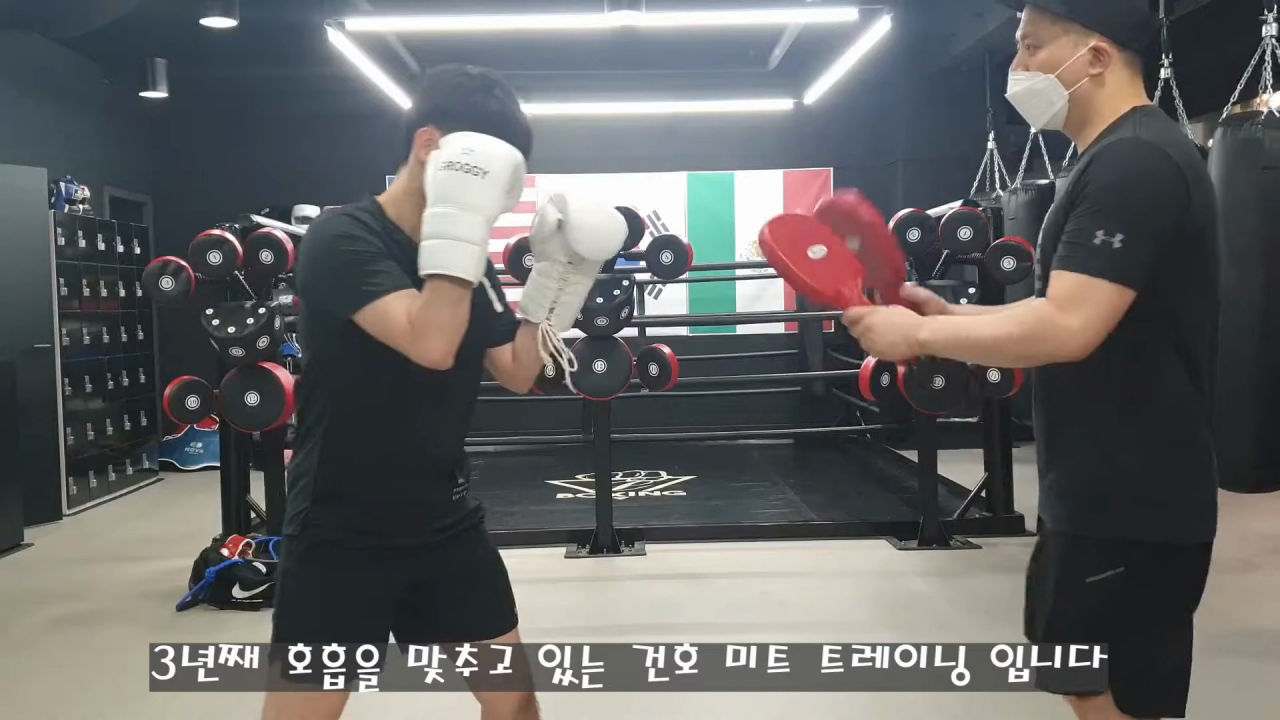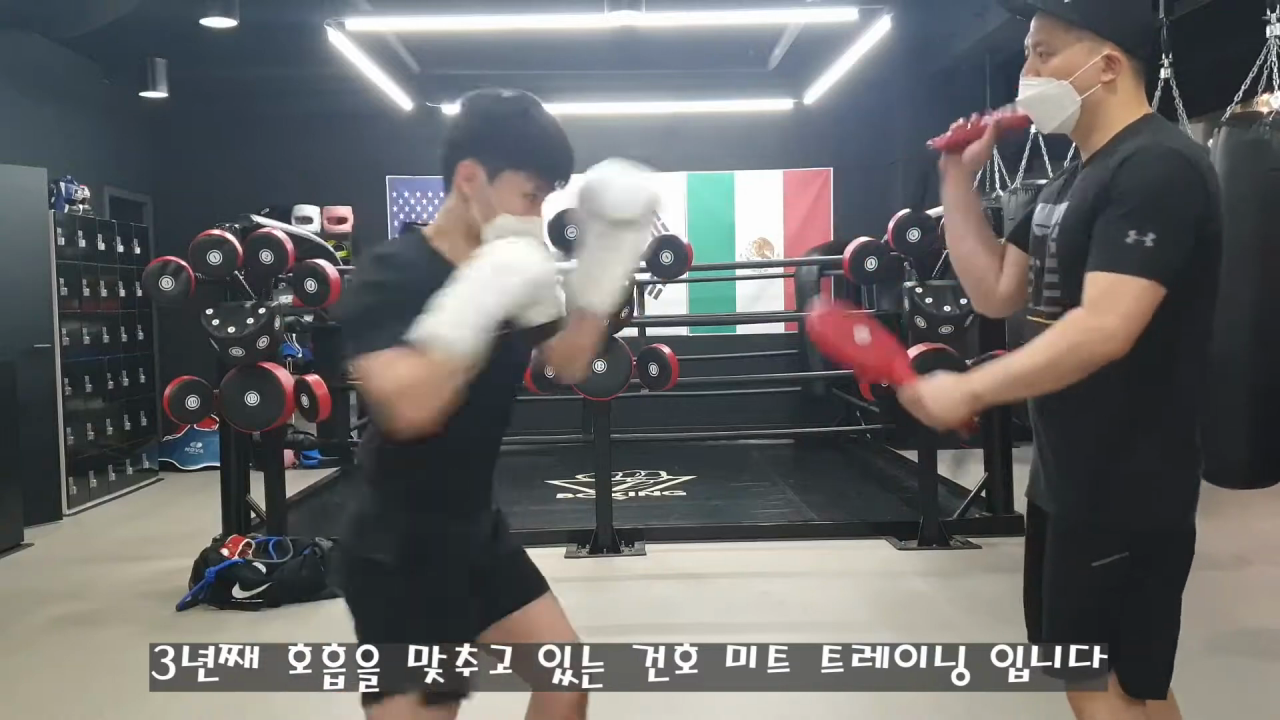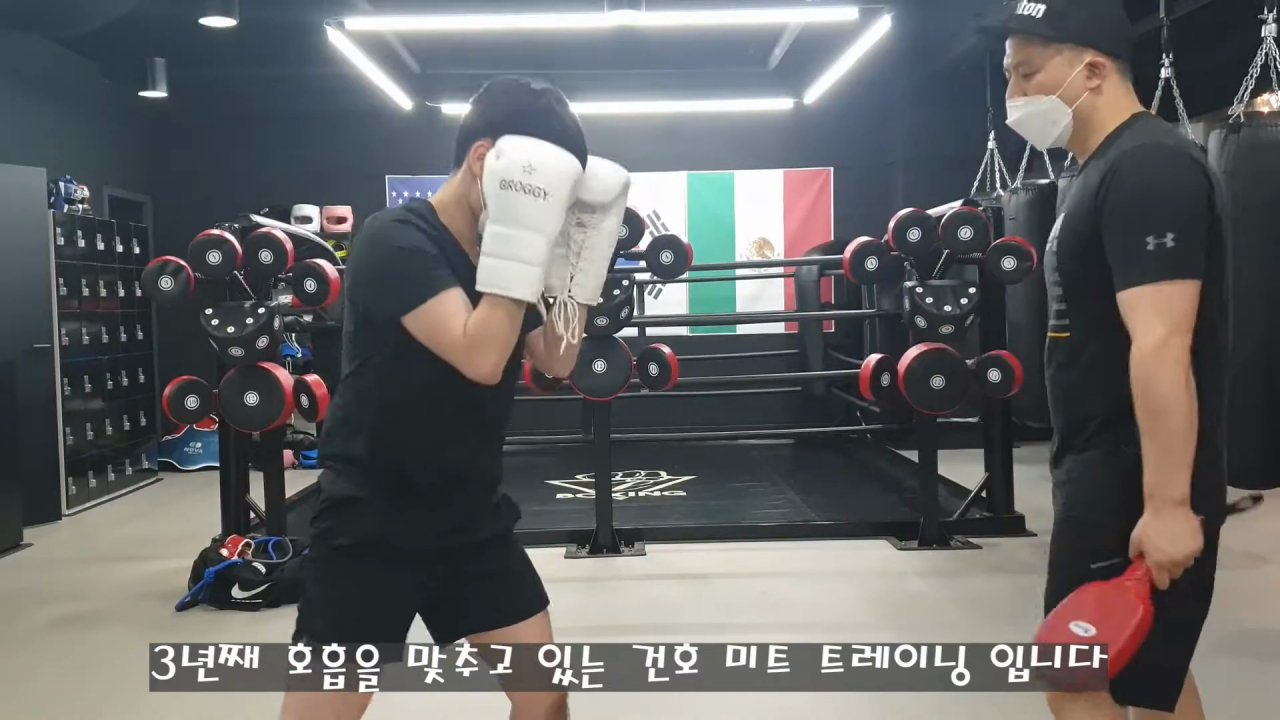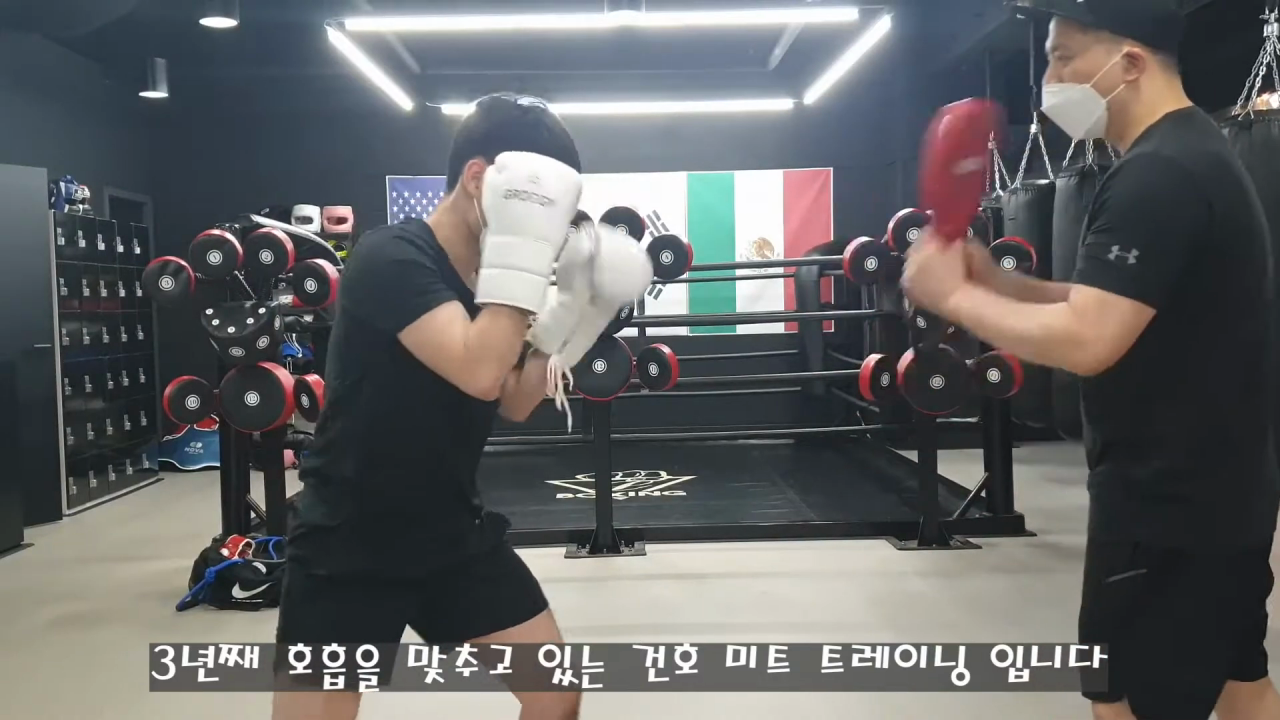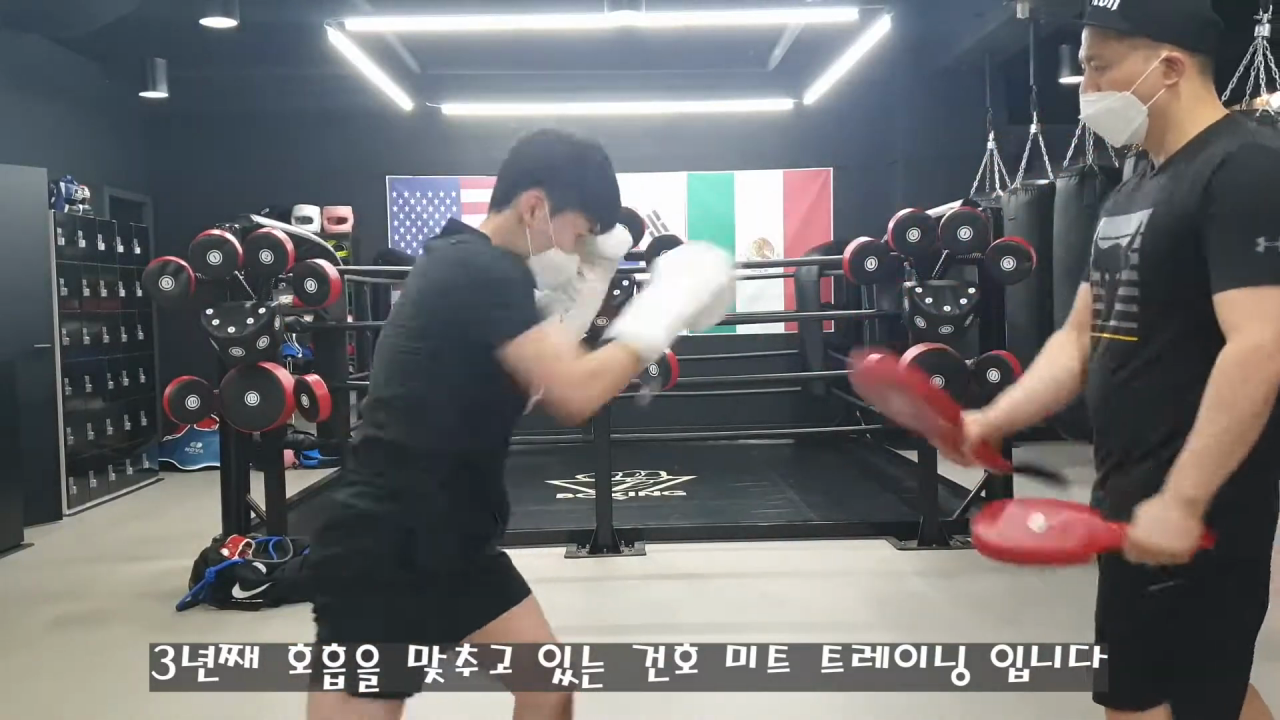
dt=0.7s
person 1, frame 1
left shoulder: (1135, 162)
right shoulder: (1114, 161)
left elbow: (1069, 327)
left wrist: (917, 336)
right wrist: (953, 316)
left hip: (1130, 493)
right hip: (1099, 485)
person 1, frame 2
left shoulder: (1158, 171)
right shoulder: (1076, 176)
left elbow: (1102, 329)
right elbow: (996, 290)
left wrist: (966, 391)
right wrist: (957, 187)
left hip: (1130, 482)
right hip: (1066, 470)
person 1, frame 3
left shoulder: (1149, 168)
right shoulder: (1104, 174)
left elbow: (1162, 346)
left wrist: (1168, 502)
left hip: (1129, 488)
right hip: (1109, 476)
person 1, frame 4
left shoulder: (1160, 175)
right shoulder: (1184, 157)
left elbow: (1083, 341)
right elbow: (1105, 304)
left wrist: (952, 295)
right wrist: (989, 281)
left hip: (1168, 498)
right hip: (1213, 488)
person 1, frame 5
right shoulder: (1136, 190)
right elbow: (1083, 336)
left wrist: (1180, 501)
right wrist: (992, 421)
left hip: (1193, 511)
right hip: (1137, 496)
person 2, frame 1
left shoulder: (465, 258)
right shoulder: (342, 238)
left elbow: (517, 372)
right elbow: (431, 345)
left wrist: (559, 274)
right wrist: (460, 219)
left hip: (443, 520)
right hip: (343, 531)
person 2, frame 2
left shoulder: (492, 269)
right shoulder: (386, 277)
left elbow: (569, 362)
right elbow: (410, 407)
left wrist: (605, 254)
right wrist: (478, 300)
left hip: (468, 526)
right hip: (402, 544)
person 2, frame 3
left shoulder: (494, 249)
right shoulder: (395, 239)
left elbow: (556, 361)
right elbow: (480, 358)
left wrist: (586, 241)
right wrist: (523, 232)
left hip: (471, 519)
right hip: (369, 526)
person 2, frame 4
left shoulder: (498, 273)
right shoulder: (388, 260)
left elbow: (514, 403)
right elbow: (477, 372)
left wrist: (581, 310)
right wrist: (524, 256)
left hip: (451, 530)
right hip: (345, 543)
person 2, frame 5
left shoulder: (466, 270)
right shoulder: (481, 273)
left elbow: (524, 389)
right elbow: (576, 394)
left wrist: (569, 305)
right wrist: (666, 312)
left hip: (432, 535)
right hip: (381, 547)
